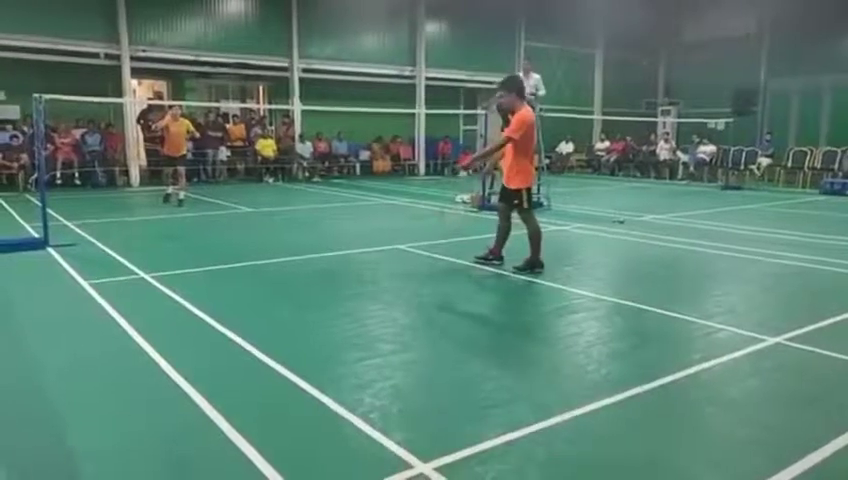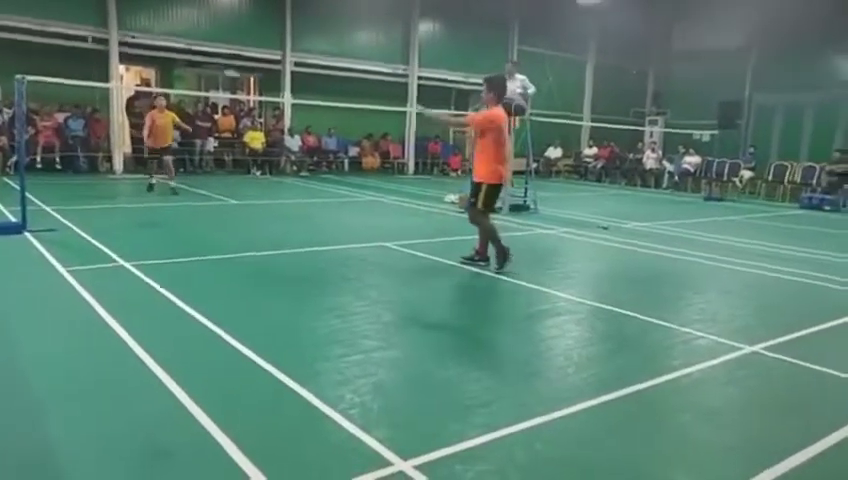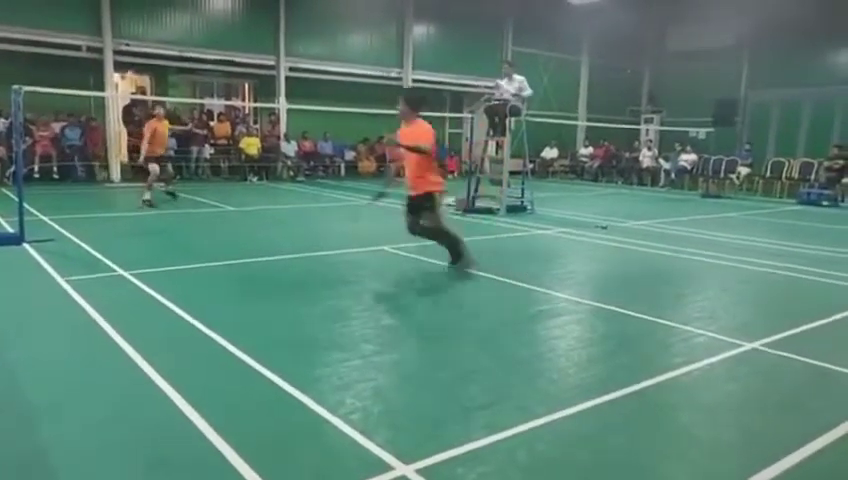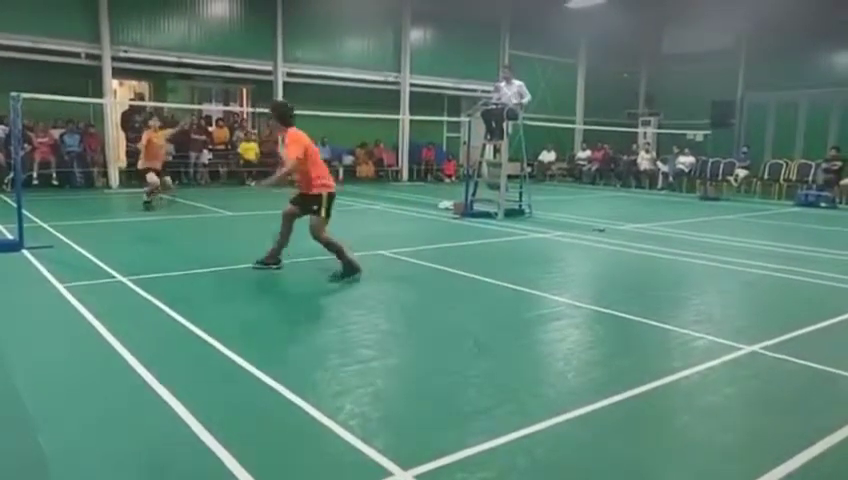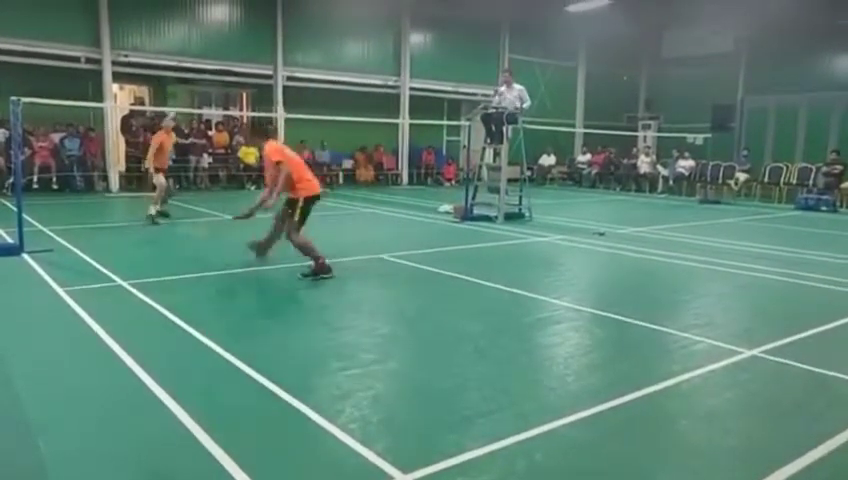
dt=1s
person 1, frame 1
left shoulder: (524, 116)
right shoulder: (518, 115)
left elbow: (500, 144)
left wrist: (474, 159)
right wrist: (493, 163)
left hip: (520, 177)
right hip: (510, 176)
left knee: (527, 217)
right knee: (503, 212)
left ankle: (535, 261)
right ankle: (496, 253)
person 1, frame 2
left shoulder: (491, 115)
right shoulder: (497, 114)
left elbow: (459, 121)
left wrist: (431, 114)
left hip: (488, 175)
right hip: (491, 174)
left knee: (475, 214)
right knee: (481, 214)
left ankle: (501, 251)
right ankle: (482, 254)
person 1, frame 3
left shoulder: (423, 129)
right shoulder: (403, 130)
left elbow: (428, 151)
right elbow: (397, 159)
left wrist: (399, 144)
right wrist: (387, 185)
left hip: (430, 186)
right hip: (414, 187)
left knee: (431, 225)
right knee: (413, 228)
left ankle: (458, 248)
right ankle: (454, 249)
person 1, frame 4
left shoulder: (295, 137)
right shoulder: (291, 136)
left elbow: (292, 165)
left wrist: (269, 181)
left hip: (321, 189)
right hip: (311, 189)
left knee: (317, 232)
right knee: (287, 214)
left ankle: (350, 265)
right ankle: (273, 257)
person 1, frame 5
left shoulder: (271, 148)
right shoulder: (275, 147)
left elbow: (286, 171)
right elbow: (270, 187)
left wrist: (274, 197)
right wrist: (253, 209)
left hip: (305, 191)
right hip: (306, 189)
left knee: (292, 233)
right knee: (280, 217)
left ankle: (322, 266)
right ankle: (264, 247)
